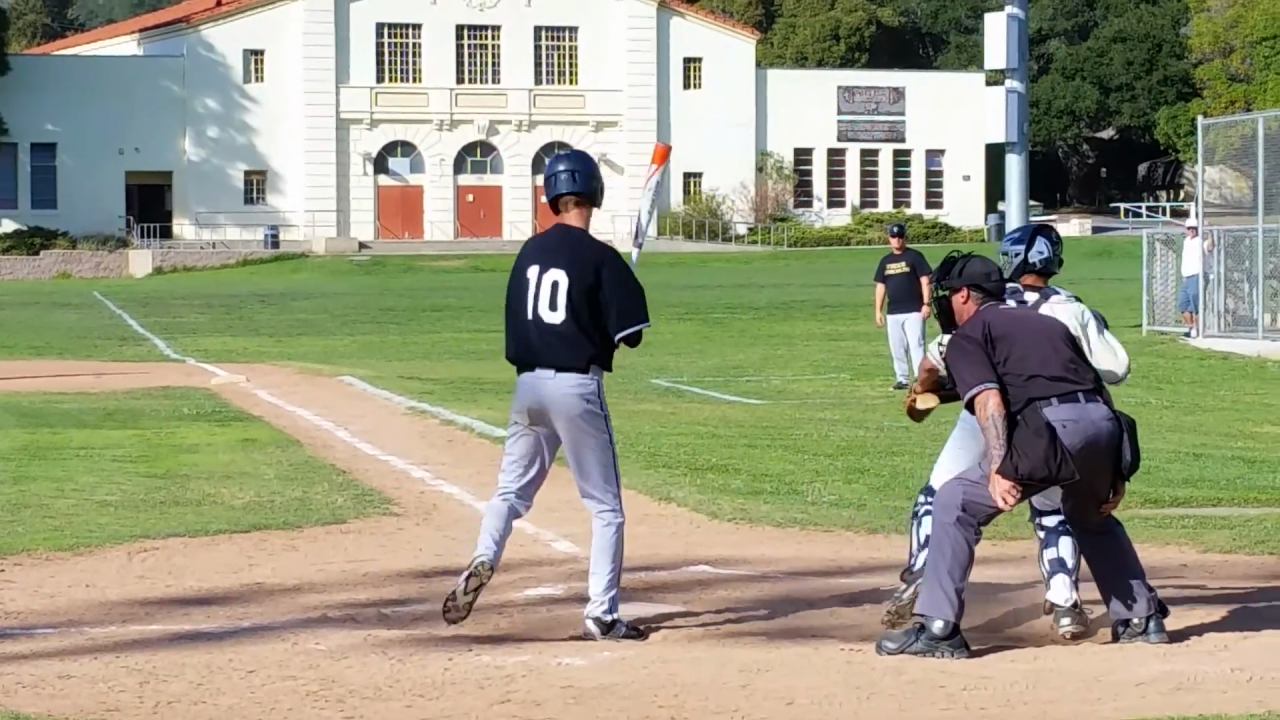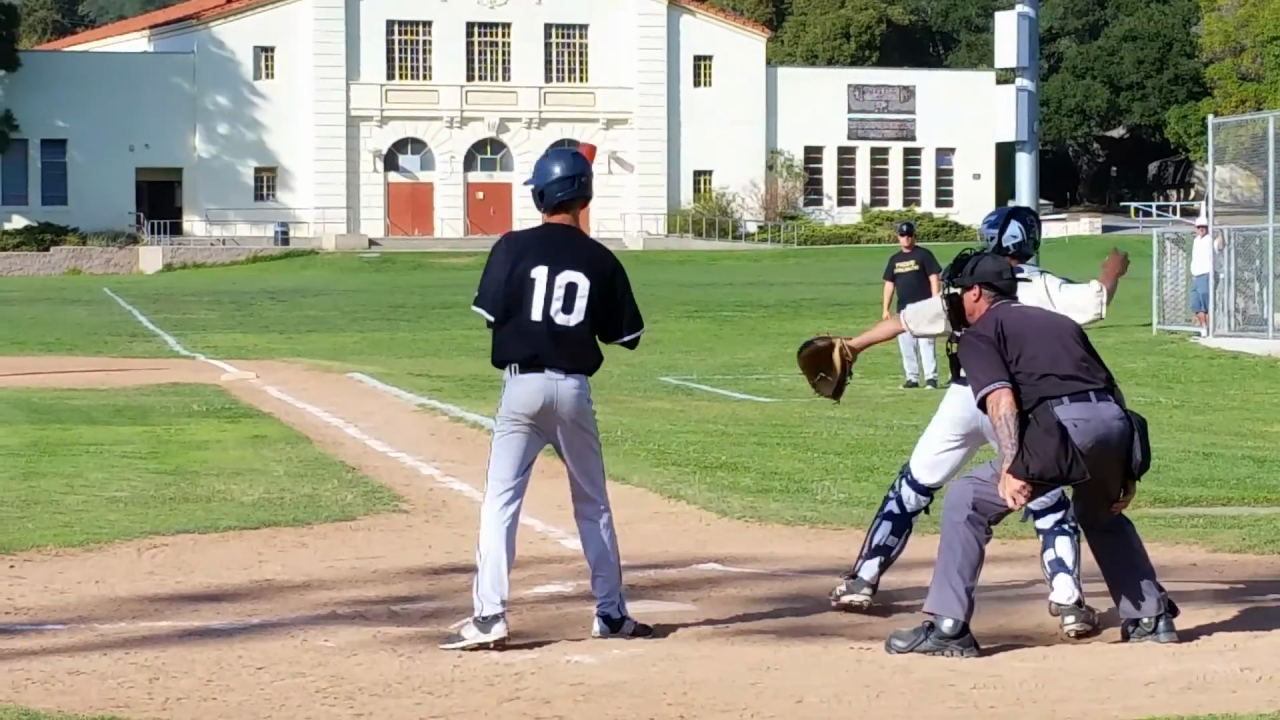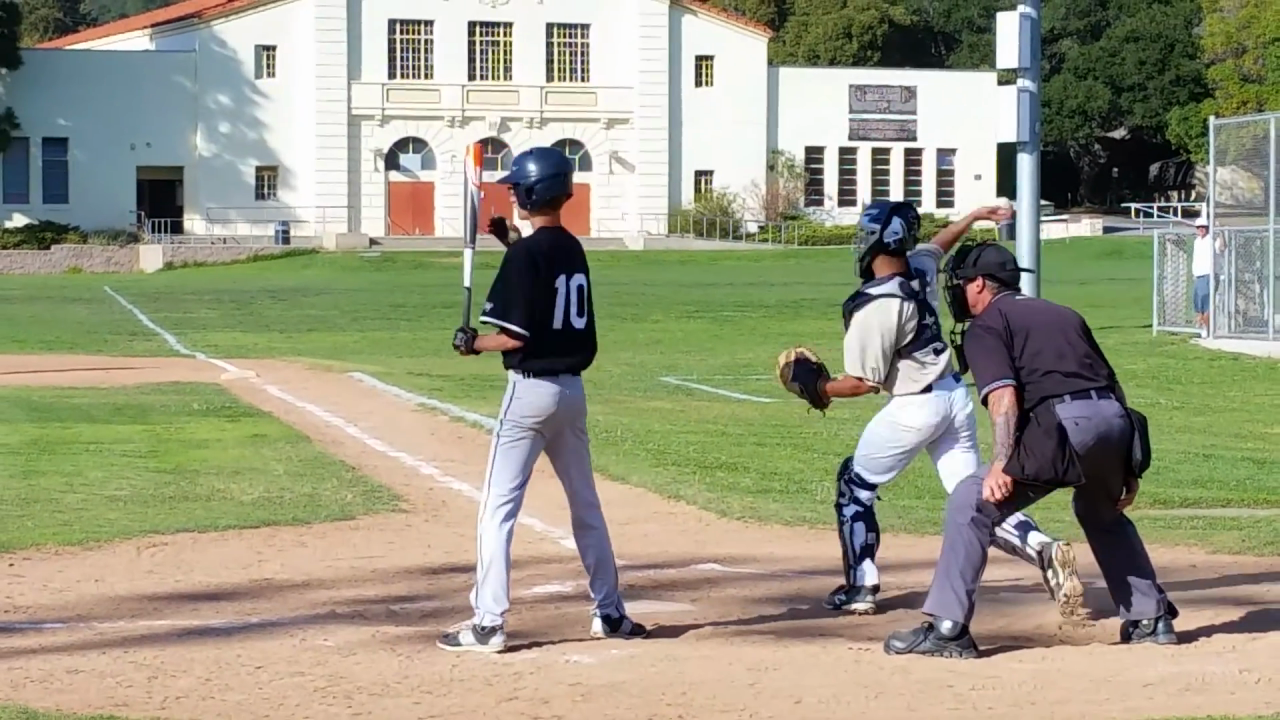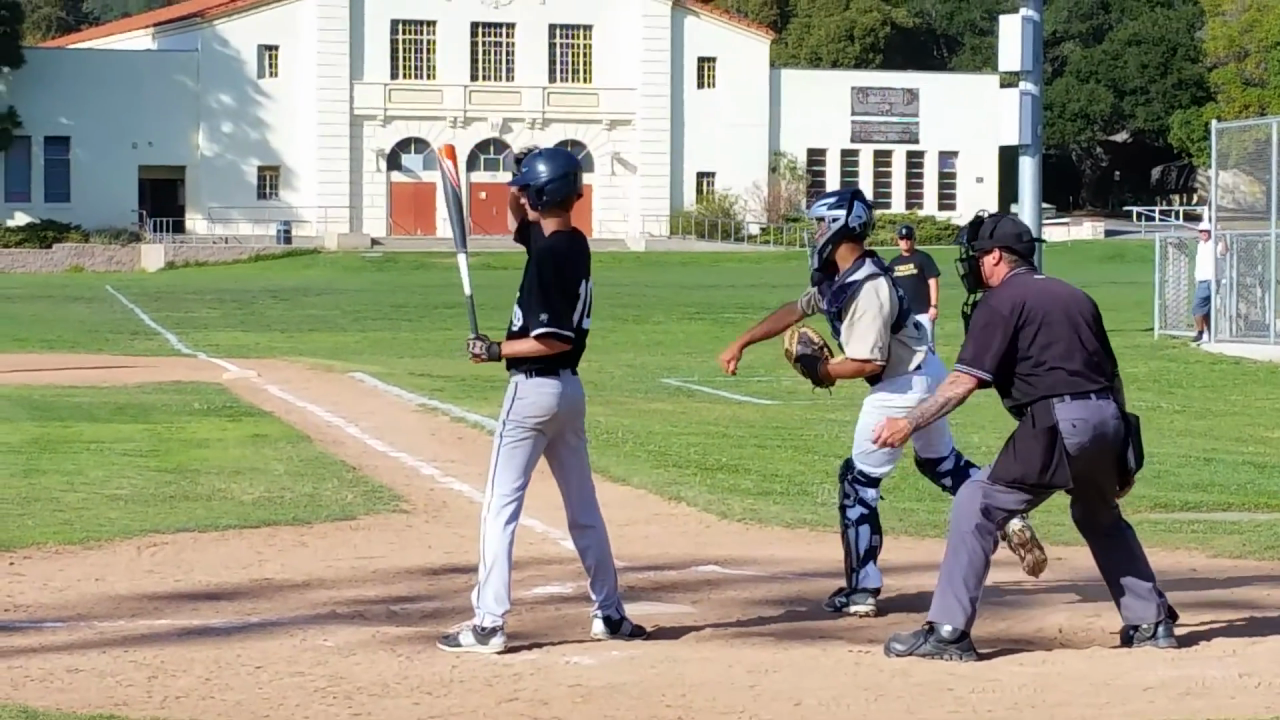
dt=0.3s
person 1, frame 1
left shoulder: (532, 249)
right shoulder: (602, 257)
right elbow: (629, 334)
left hip: (530, 384)
right hip: (578, 387)
left knee: (511, 492)
right knee: (605, 507)
left ankle: (484, 562)
right ankle: (603, 616)
person 1, frame 2
left shoulder: (512, 246)
right shoulder: (602, 260)
left elbow: (491, 317)
right elbow: (625, 336)
left hip: (523, 386)
right hip: (573, 389)
left knee: (500, 502)
right knee: (593, 507)
left ankle: (489, 614)
right ankle: (610, 614)
person 1, frame 3
left shoulder: (526, 253)
right shoulder: (571, 248)
left elbow: (515, 336)
left wrist: (474, 343)
left hip: (531, 389)
right hip: (571, 389)
left knee: (498, 508)
right knee: (586, 506)
left ankle: (487, 623)
right ankle: (609, 613)
person 1, frame 4
left shoulder: (549, 255)
right shoulder: (574, 243)
left elbow: (556, 340)
right elbow: (528, 227)
left wrist: (495, 350)
right wrist: (520, 203)
left hip: (533, 390)
right hip: (569, 389)
left knee: (501, 508)
right knee: (583, 507)
left ankle: (489, 623)
right ankle: (609, 614)
person 2, frame 1
right shoulder: (1071, 310)
left elbow: (935, 360)
right elbow: (1117, 369)
left wrist: (922, 388)
right wrist: (1113, 347)
left knee: (937, 498)
right knee: (1053, 513)
left ankle: (922, 574)
right ankle: (1064, 606)
person 2, frame 2
right shoulder: (1041, 286)
left elbow: (904, 321)
right elbow: (1095, 300)
left wrist: (851, 344)
right wrist: (1114, 268)
left hip: (964, 401)
left knee: (911, 491)
right knee: (1050, 508)
left ankle: (863, 581)
right ankle: (1068, 604)
person 2, frame 3
left shoulder: (872, 309)
right shoulder: (921, 270)
left elbow: (857, 383)
right elbow: (940, 244)
left wrist: (818, 389)
right wrist: (974, 216)
left hip: (915, 408)
right hip: (955, 398)
left knee: (855, 484)
left ankle: (862, 590)
right ankle: (1042, 548)
person 2, frame 4
left shoulder: (867, 286)
right shoulder: (836, 276)
left elbow: (867, 363)
right elbow: (797, 308)
left wrist: (819, 369)
right wrist: (743, 342)
left hip: (900, 388)
right hip: (926, 373)
left knee: (859, 484)
right knee: (942, 462)
left ankle: (863, 592)
right ankle: (1007, 520)
person 3, frame 1
left shoulder: (967, 334)
right shoulder: (1050, 322)
left elbow: (989, 400)
left wrist: (998, 469)
right wrist: (1114, 470)
left hip: (1053, 428)
right hip: (1104, 425)
left knee: (956, 503)
right knee: (1092, 517)
left ankle: (939, 629)
right ankle: (1141, 618)
person 3, frame 2
left shoulder: (979, 333)
right shoulder: (1060, 320)
left elbow: (1001, 400)
left wrist: (1010, 468)
right wrist: (1124, 468)
left hip: (1064, 428)
right hip: (1114, 424)
left knee: (966, 501)
right knee: (1102, 515)
left ankle: (949, 628)
right ankle: (1151, 616)
person 3, frame 3
left shoulder: (986, 324)
right shoulder: (1064, 313)
left elbow: (1003, 395)
left wrist: (1001, 467)
right wrist: (1125, 466)
left hip: (1064, 425)
right hip: (1115, 421)
left knee: (970, 503)
right knee: (1104, 516)
left ankle: (947, 629)
right ankle: (1152, 619)
person 3, frame 4
left shoulder: (998, 302)
right shoulder: (1076, 296)
left elbow: (965, 380)
right elbow: (1112, 376)
left wrist: (910, 423)
right wrist: (1121, 456)
left hip: (1058, 424)
right hip: (1107, 418)
left knee: (975, 506)
right knee: (1101, 519)
left ankle: (948, 632)
right ankle: (1152, 622)
